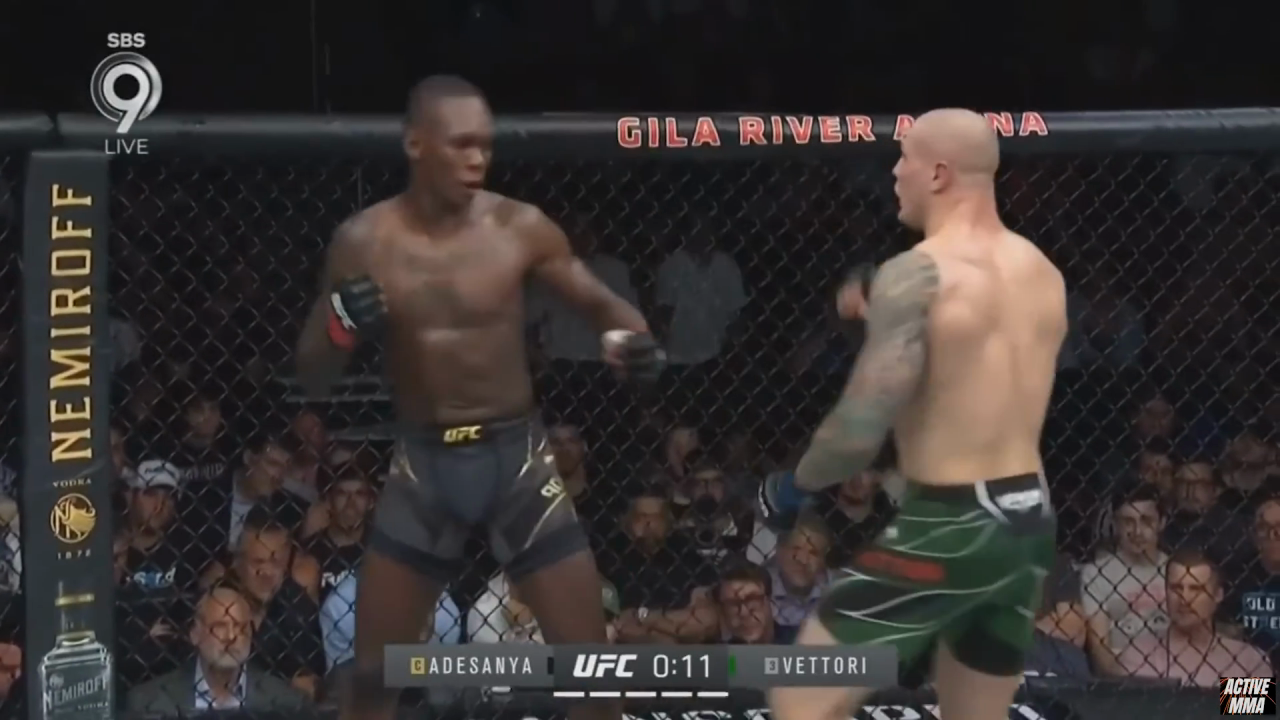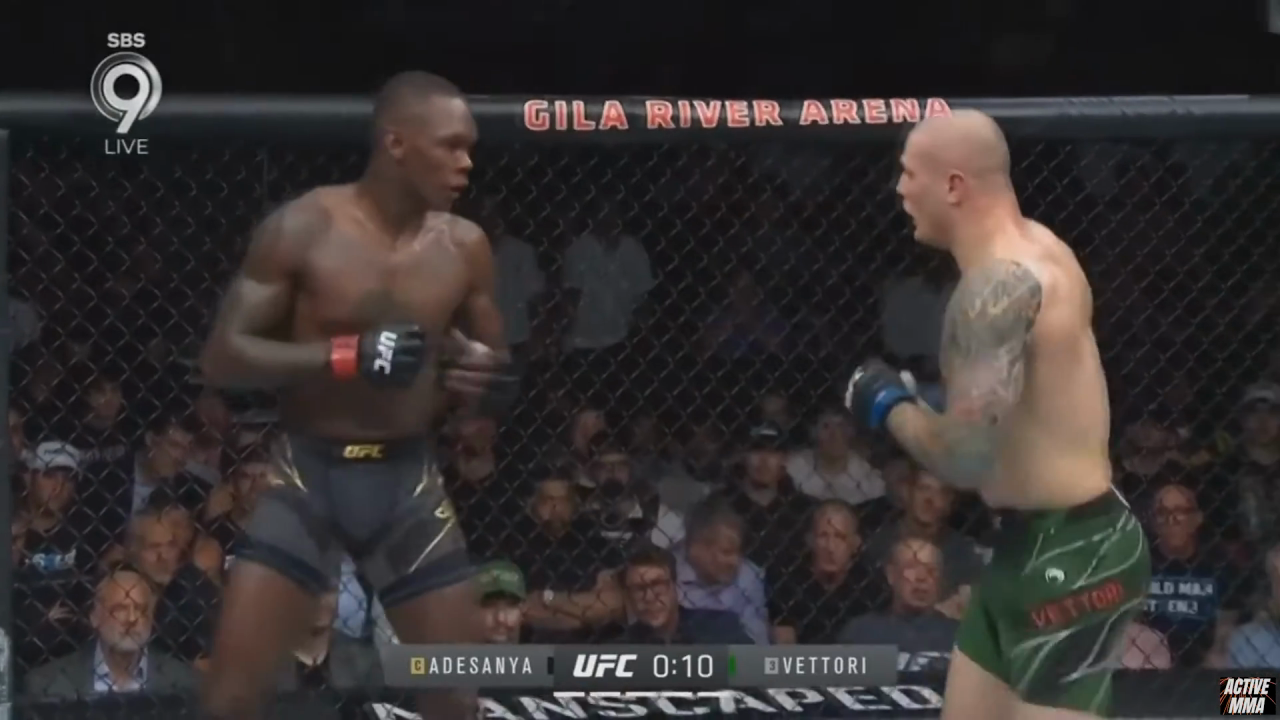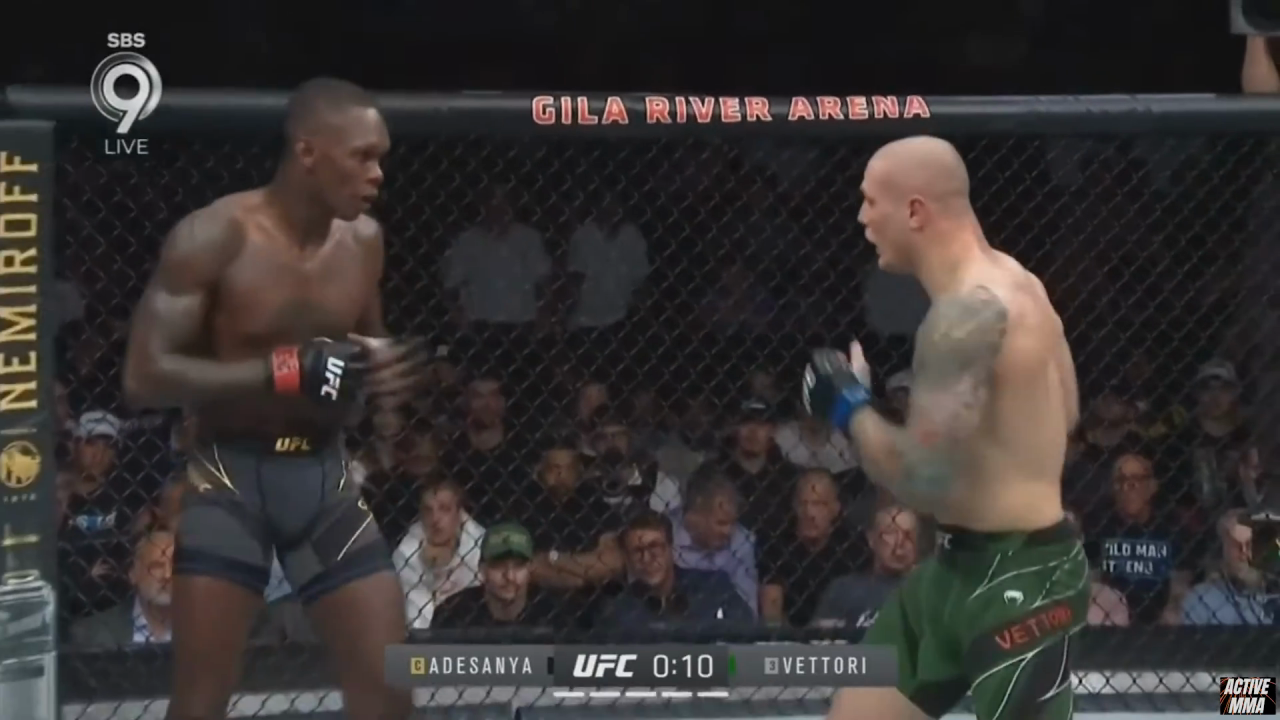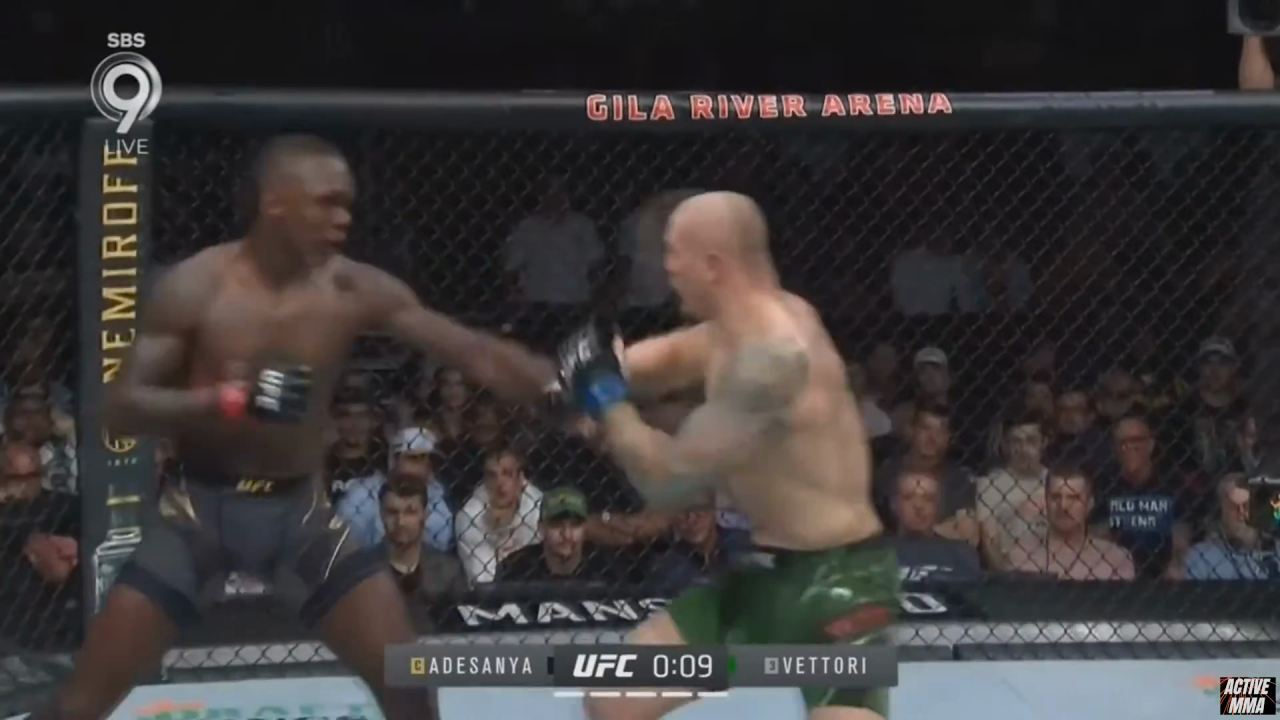
dt=0.5s
person 1, frame 1
left shoulder: (520, 226)
right shoulder: (364, 238)
left elbow: (608, 308)
right elbow: (312, 376)
left wrist: (629, 342)
right wrist: (339, 327)
left hip: (515, 457)
right hip: (424, 464)
person 1, frame 2
left shoulder: (465, 246)
right shoulder: (301, 228)
left elbow: (498, 365)
right elbow: (220, 358)
left wrist: (493, 379)
right wrist: (346, 356)
left hip: (406, 480)
right hip: (307, 474)
person 1, frame 3
left shoulder: (364, 239)
right shoulder: (213, 236)
right elbow: (145, 375)
left wrist: (382, 368)
right wrist: (287, 370)
left hip: (324, 473)
right hip: (232, 477)
person 1, frame 4
left shoulder: (356, 290)
right shoulder: (192, 286)
left elbow: (476, 352)
right elbow: (121, 409)
right wrist: (233, 398)
left hip: (298, 509)
right hip: (201, 506)
person 2, frame 1
left shoulder: (918, 274)
right shoulder: (1041, 273)
left elbow: (861, 427)
left wrist: (794, 484)
left hip: (945, 532)
right hip: (1024, 526)
person 2, frame 2
left shoulder: (1000, 285)
right shoulder: (1035, 249)
left elbow: (968, 456)
left wrist: (889, 405)
left hip: (1075, 554)
right hip: (1031, 546)
person 2, frame 3
left shoulder: (971, 311)
right shoulder: (993, 289)
left elbow: (918, 478)
right elbow: (1065, 407)
left wrist: (850, 404)
left hip: (1018, 580)
right hip: (960, 565)
person 2, frame 4
left shoulder: (775, 354)
right shoulder: (739, 327)
left elbow: (669, 484)
right elbow: (667, 359)
left wrist: (604, 395)
left hip: (836, 582)
right hip: (765, 571)
